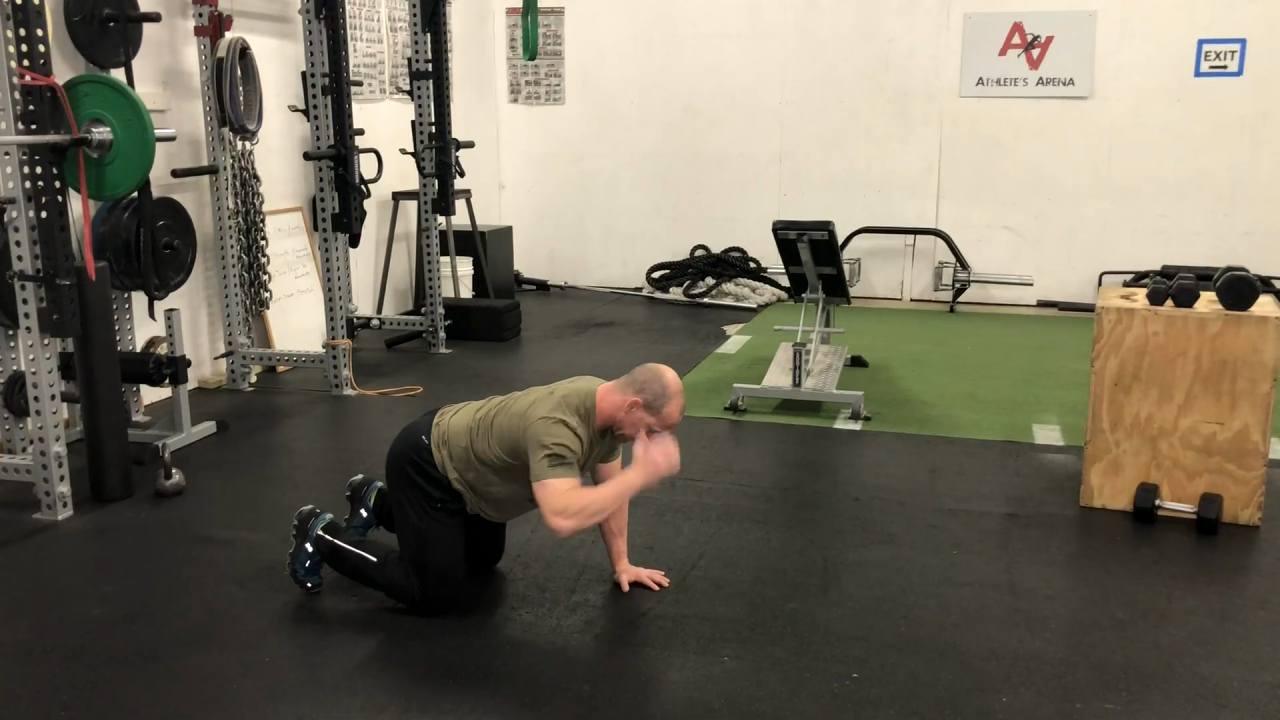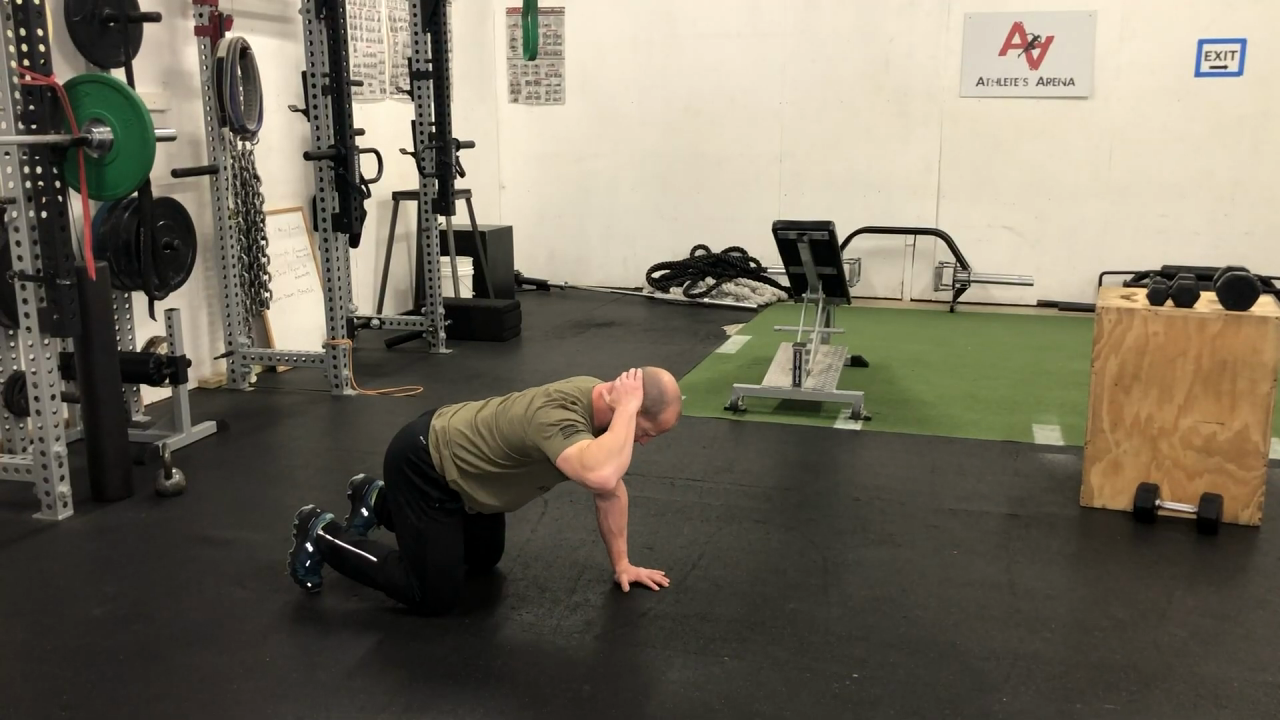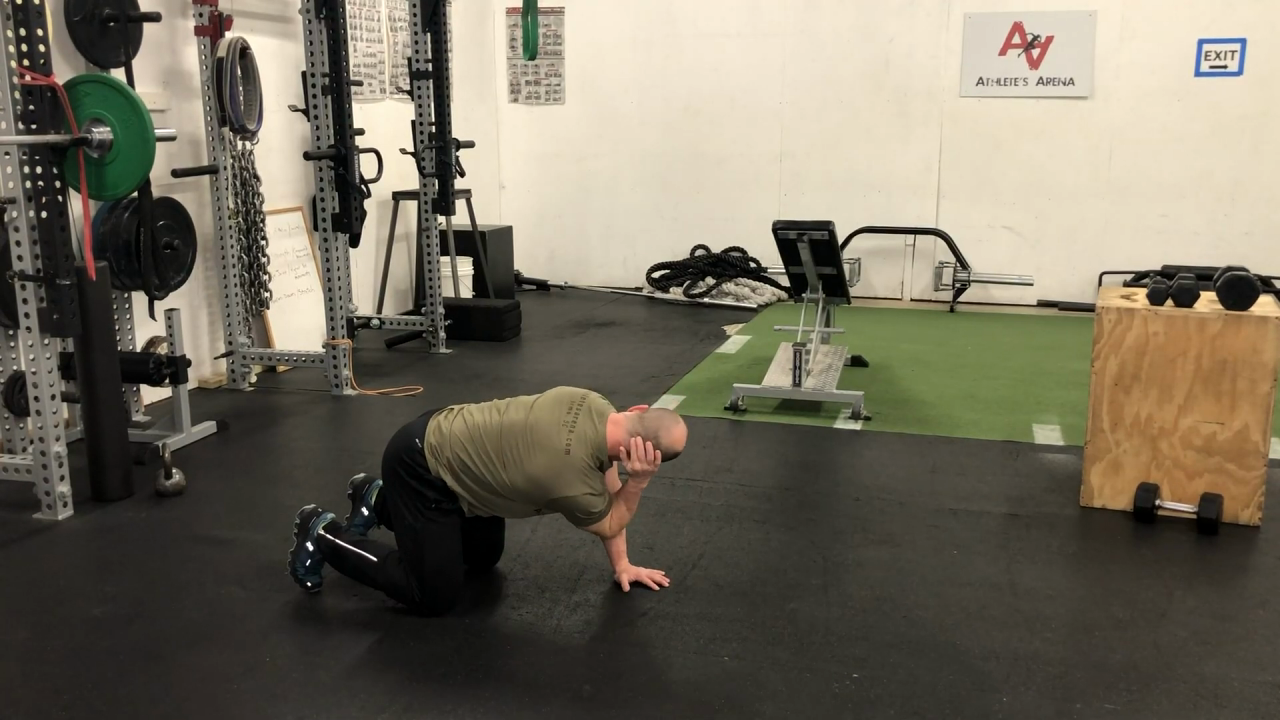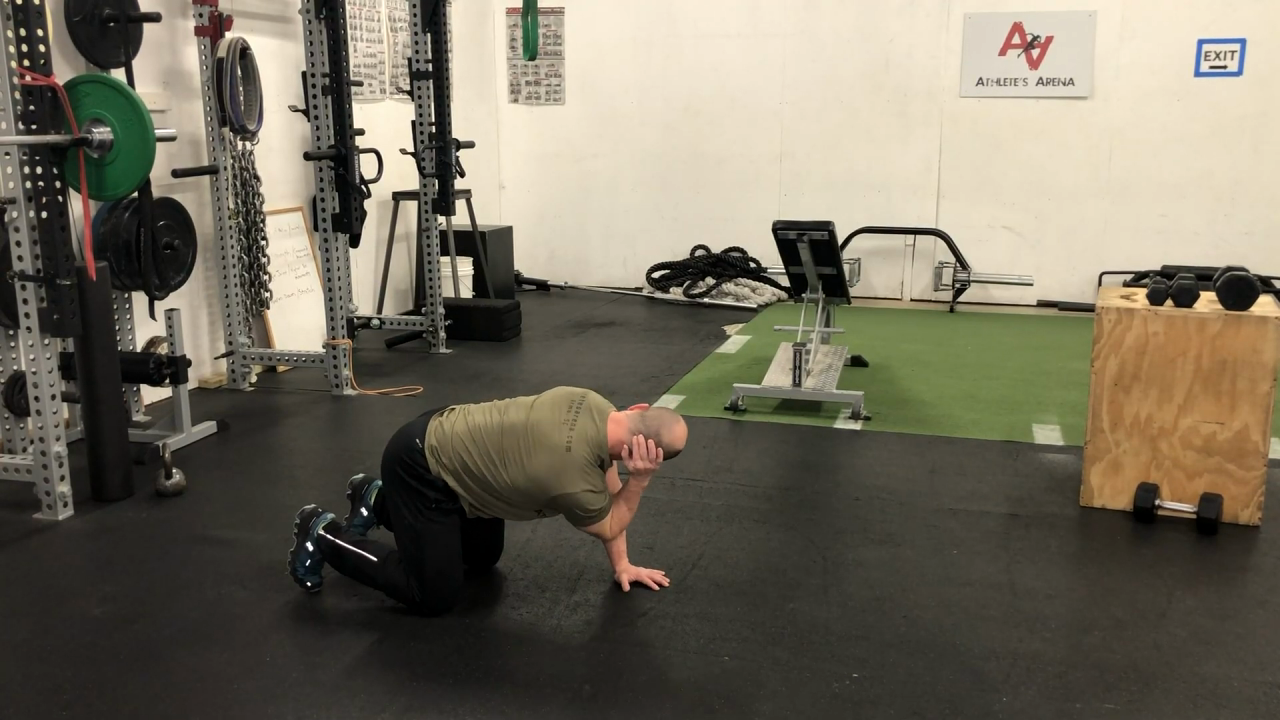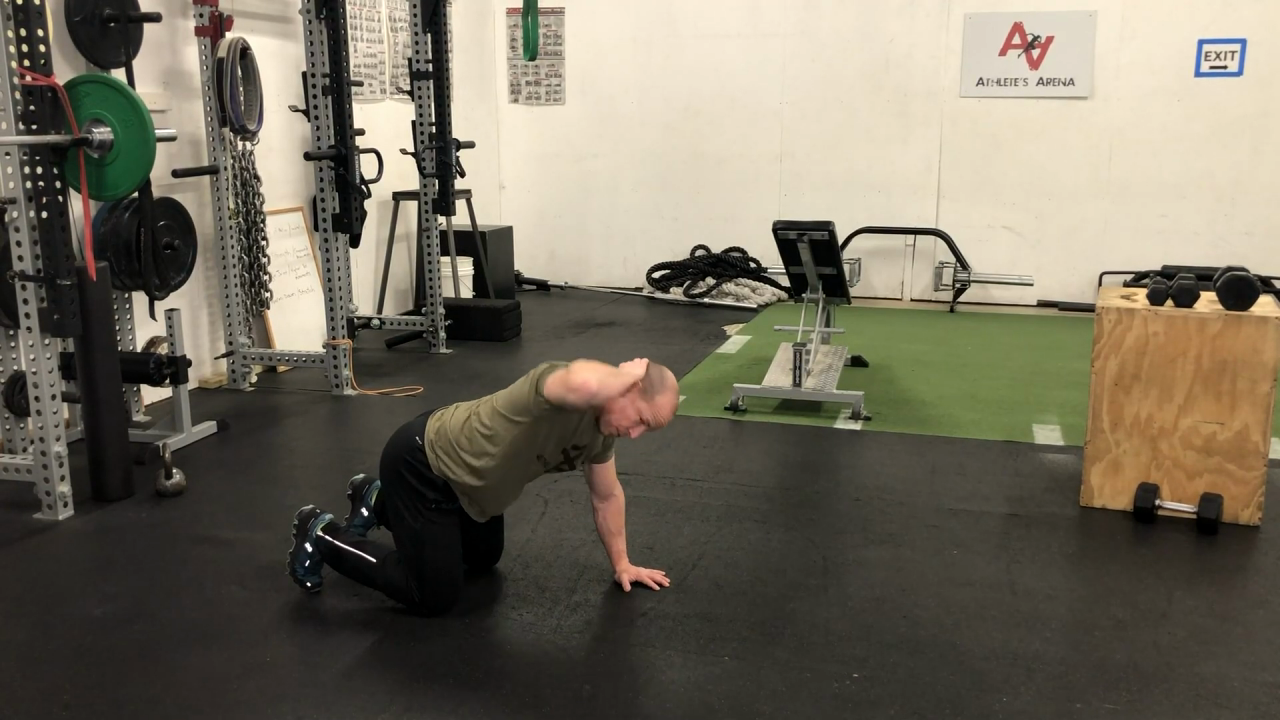
dt=1s
person 1, frame 1
left shoulder: (606, 407)
right shoulder: (557, 426)
left elbow: (607, 488)
right elbow: (562, 517)
left wrist: (621, 563)
right wrist: (640, 474)
left hip: (461, 454)
right hip: (426, 462)
left knee: (483, 559)
right knee: (434, 594)
left ankle: (376, 501)
right ankle: (323, 537)
person 1, frame 2
left shoulder: (601, 403)
right shoulder: (559, 415)
left elbow: (611, 488)
right elbow: (602, 478)
left wrist: (622, 563)
right wrist: (627, 409)
left hip: (458, 452)
right hip: (423, 461)
left knee: (484, 558)
right knee: (434, 595)
left ankle: (378, 500)
right ankle: (323, 536)
person 1, frame 3
left shoulder: (596, 407)
right shoulder: (572, 477)
left elbow: (609, 490)
right elbow: (608, 525)
left wrist: (621, 564)
right wrist: (640, 481)
left hip: (446, 436)
right hip: (419, 465)
left knee: (484, 557)
right knee: (434, 596)
left ankle: (377, 499)
right ankle: (324, 537)
person 1, frame 4
left shoulder: (596, 408)
right shoulder: (573, 475)
left elbow: (610, 490)
right elbow: (608, 528)
left wrist: (621, 564)
right wrist: (641, 480)
left hip: (447, 439)
right hip: (420, 465)
left knee: (484, 557)
right knee: (434, 595)
left ankle: (377, 500)
right ankle: (325, 536)
person 1, frame 5
left shoulder: (601, 427)
right shoulder: (569, 392)
left elbow: (606, 496)
right elbow: (582, 381)
left wrist: (622, 564)
right wrist: (628, 375)
left hip: (459, 465)
right hip: (420, 463)
left knee: (484, 558)
right knee: (435, 595)
left ankle: (377, 501)
right ankle: (324, 536)
